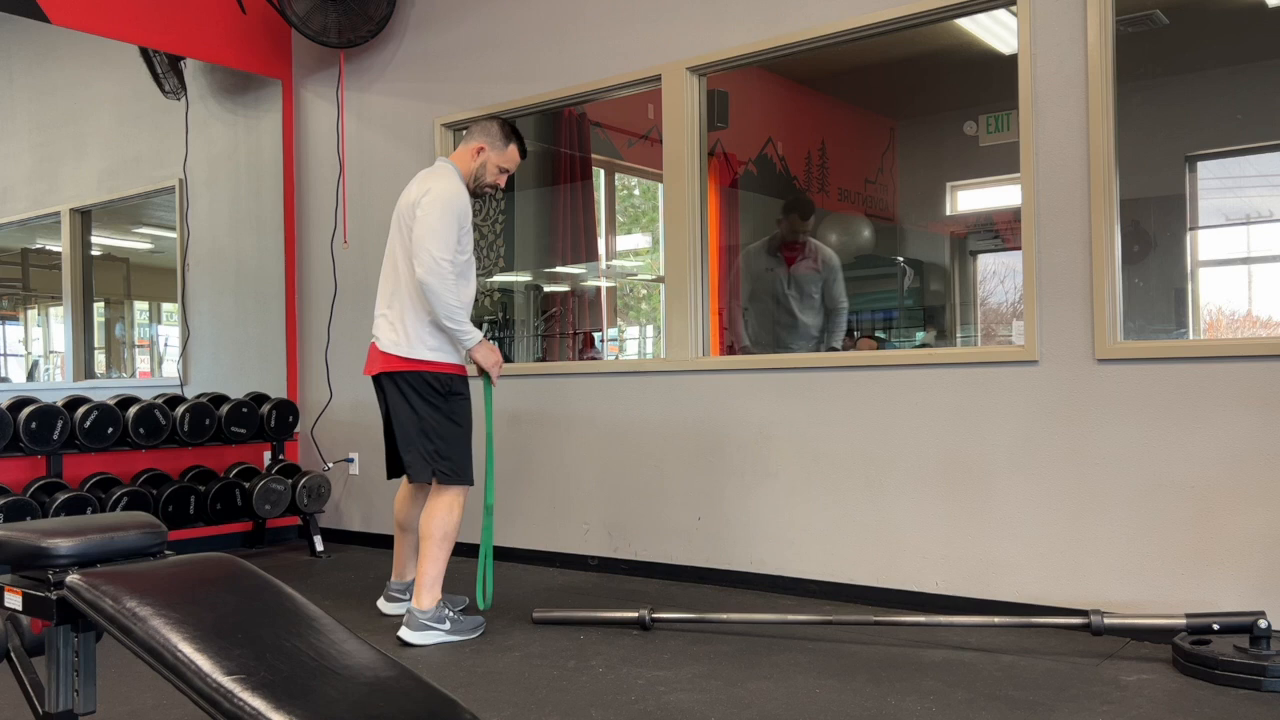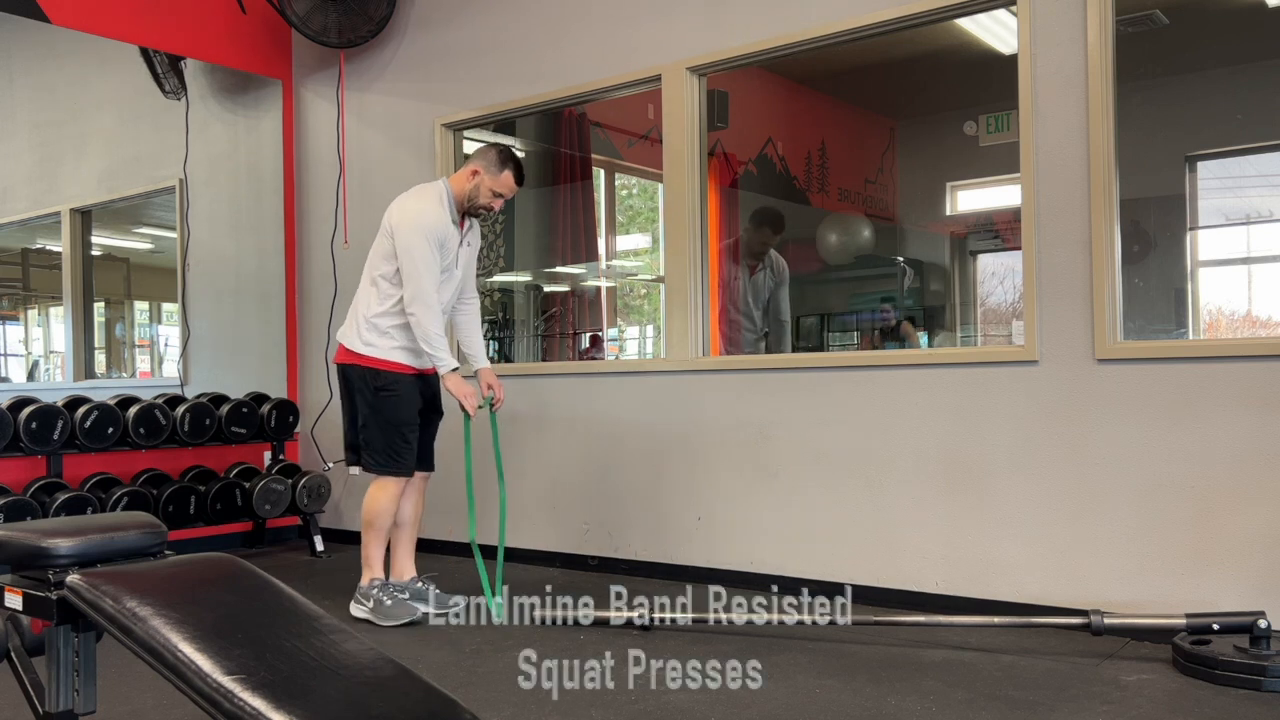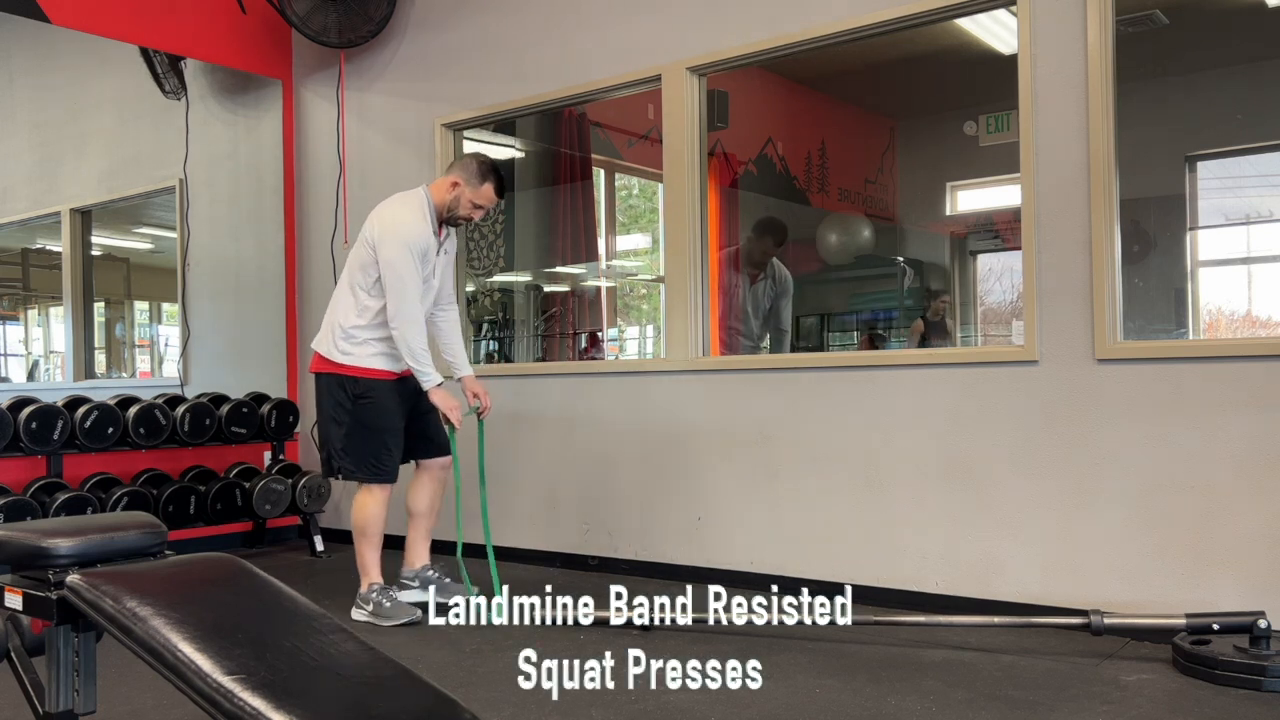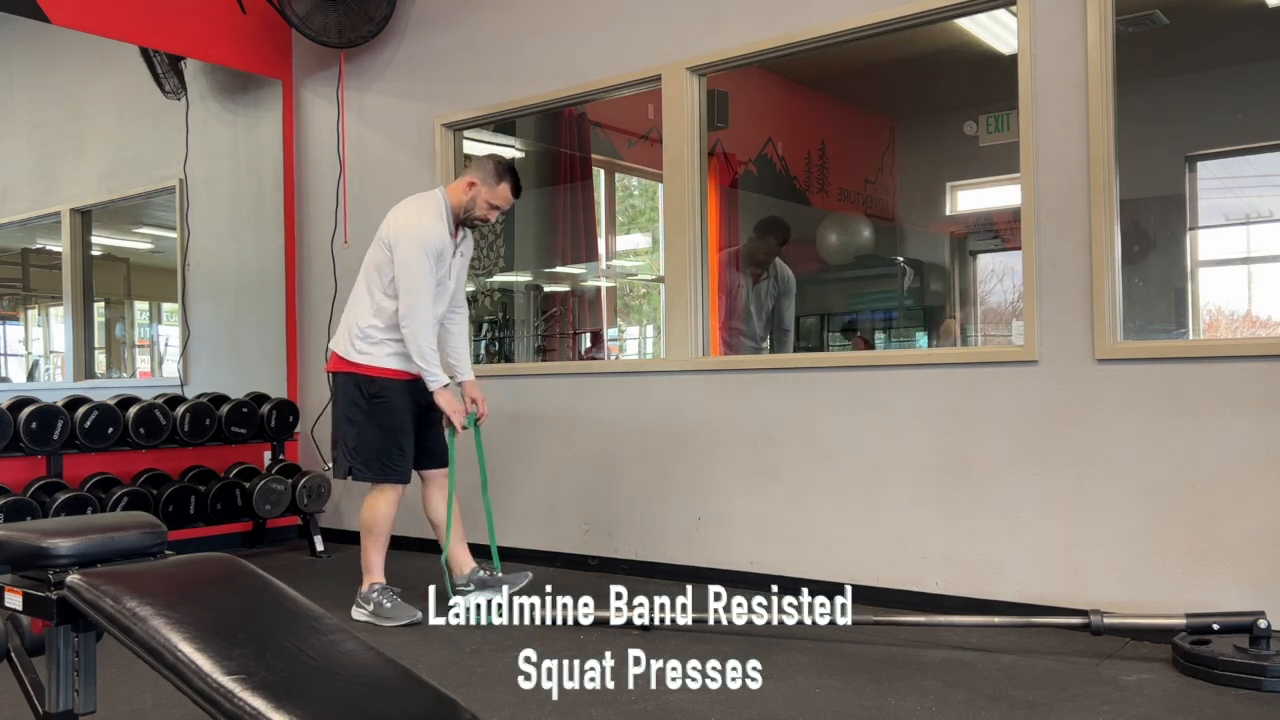
dt=0.5s
person 1, frame 1
left shoulder: (438, 193)
right shoulder: (443, 192)
right elbow: (432, 279)
left wrist: (473, 340)
right wrist: (473, 342)
left hip: (404, 355)
right hip: (421, 359)
left knee: (423, 476)
right knee: (449, 481)
left ankle: (402, 586)
right ankle: (426, 612)
person 1, frame 2
left shoulder: (469, 228)
right shoulder: (421, 211)
left elbow: (465, 301)
right elbow: (420, 303)
left wrist: (481, 365)
right wrist: (450, 371)
left hip: (414, 362)
right hip: (376, 357)
left knee: (415, 472)
right knee: (394, 472)
left ankle: (404, 581)
right ankle: (370, 587)
person 1, frame 3
left shoulder: (444, 231)
right shoulder: (403, 223)
left elbow: (442, 309)
right elbow: (404, 316)
left wrist: (465, 374)
right wrist: (433, 386)
left hip: (395, 365)
right hip: (354, 363)
left knee: (435, 459)
right knee: (376, 478)
left ankle: (417, 572)
right ankle: (370, 592)
person 1, frame 4
left shoulder: (462, 236)
right shoulder: (419, 224)
left elbow: (453, 312)
right elbow: (413, 315)
left wrist: (465, 379)
right wrist: (440, 386)
left hip: (409, 367)
right hip: (371, 364)
left knee: (437, 471)
right knee: (389, 479)
left ankle: (467, 576)
right ankle: (372, 592)
